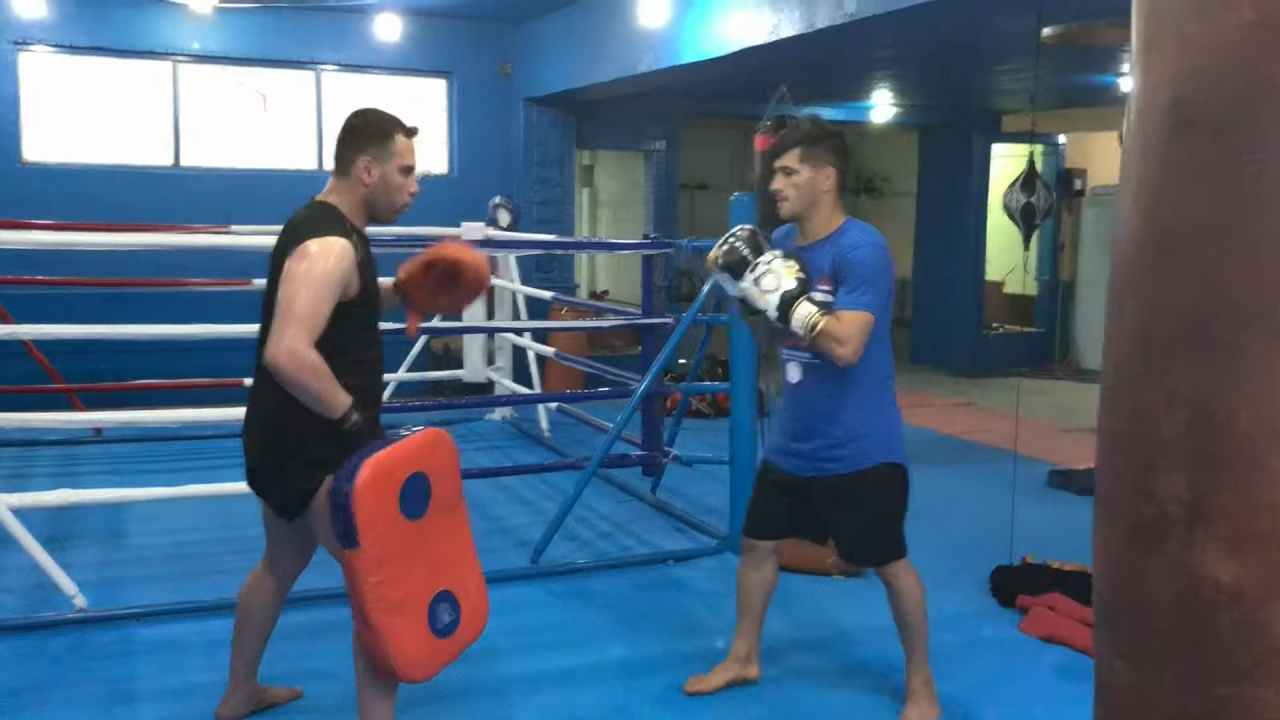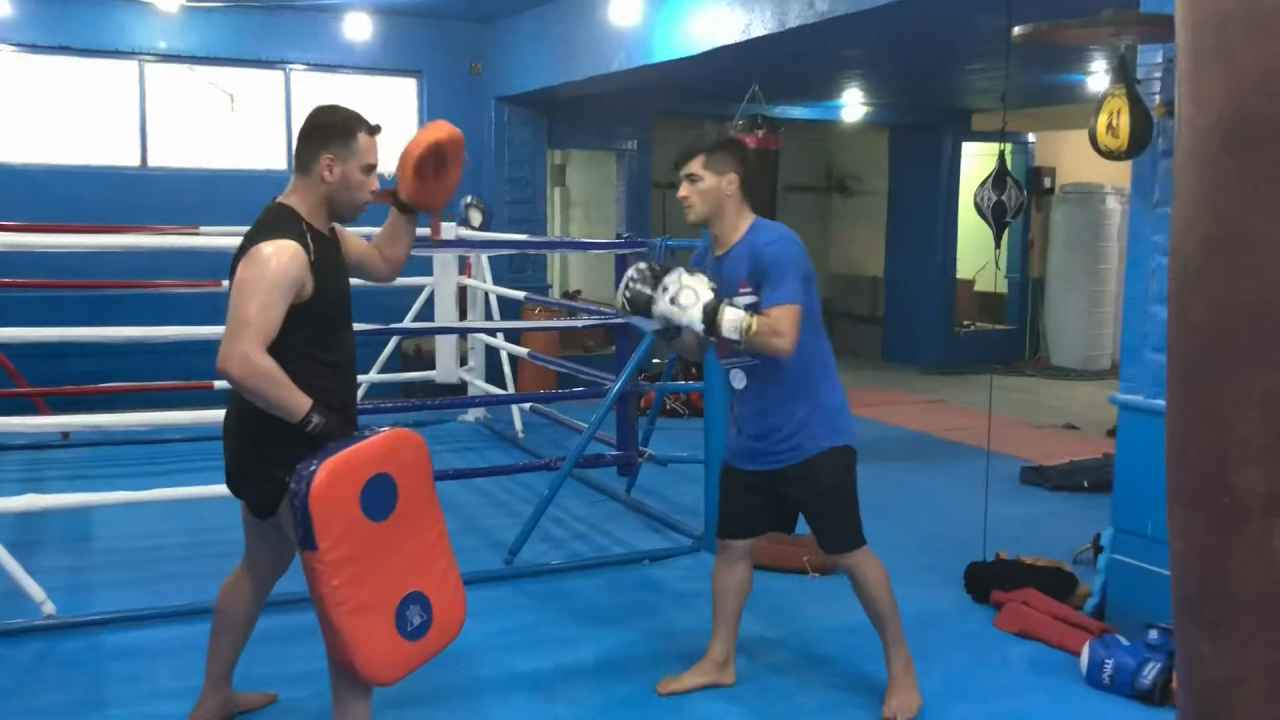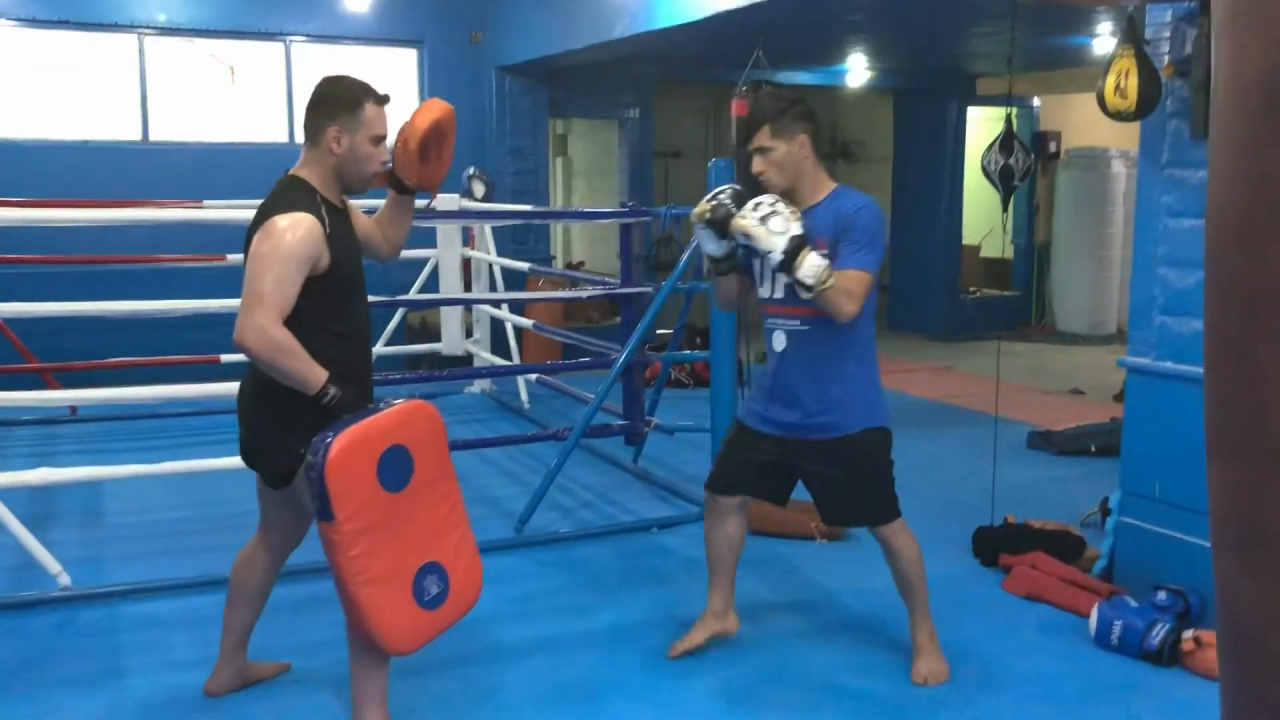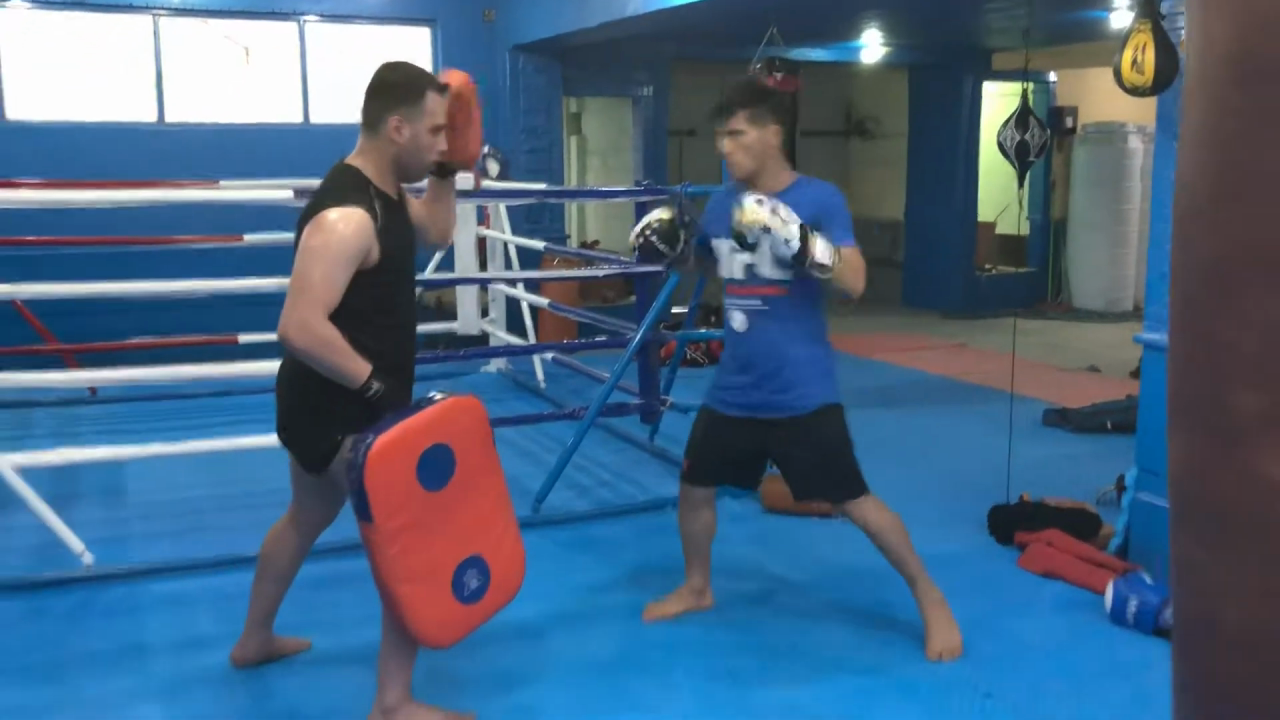
dt=0.4s
person 1, frame 1
left shoulder: (320, 226)
right shoulder: (331, 245)
right elbow: (288, 353)
left wrist: (403, 288)
right wrist: (355, 418)
left hip: (284, 439)
right hip: (312, 447)
left knee: (281, 564)
person 1, frame 2
left shoulder: (316, 232)
right shoulder: (280, 249)
left elbow: (384, 262)
right elbow: (239, 360)
left wrist: (410, 204)
right wrist: (316, 421)
left hip: (280, 446)
right hip: (289, 450)
left knee: (261, 568)
person 1, frame 3
left shoulder: (327, 203)
right shoulder: (295, 222)
left elbow: (384, 243)
right elbow: (255, 332)
left wrist: (405, 184)
right wrist: (333, 393)
left hip: (291, 417)
right hip: (305, 420)
left knee: (277, 538)
left ankle: (229, 665)
person 1, frame 4
left shoulder: (380, 190)
right shoulder: (347, 216)
left elbow: (435, 230)
right elbow: (299, 327)
left wrist: (446, 171)
right wrist: (375, 386)
left hip: (326, 402)
right hip: (345, 407)
left knee: (307, 516)
left ankle: (255, 637)
person 2, frame 1
left shoulder: (863, 249)
right shoulder: (784, 239)
left elbow: (846, 346)
left wrist: (785, 296)
right wrist: (747, 287)
left hip: (860, 447)
right hip: (793, 440)
left knee: (890, 563)
right knee: (757, 542)
right ankle: (743, 656)
person 2, frame 2
left shoulder: (775, 245)
right shoulder: (702, 260)
left elbow: (780, 339)
right elbow: (697, 344)
left wrist: (706, 311)
right wrist: (662, 313)
left hip: (811, 434)
right hip: (750, 439)
left knee: (848, 551)
right knee: (732, 545)
left ankle: (900, 666)
right ankle: (719, 660)
person 2, frame 3
left shoulder: (857, 212)
right shoulder: (764, 214)
left elbow: (844, 304)
right elbow: (729, 297)
left wrist: (787, 245)
right wrist: (716, 246)
left hip: (844, 413)
right hip: (772, 406)
left knee: (885, 523)
right knee: (722, 497)
left ankle: (924, 634)
right ankle: (719, 612)
person 2, frame 4
left shoulder: (820, 199)
right shoulder: (721, 203)
left elbow: (853, 281)
left wrist: (793, 236)
left hip: (800, 392)
right hip: (736, 389)
left knee: (855, 502)
right knee: (694, 488)
left ankle: (932, 604)
right ankle: (696, 588)
